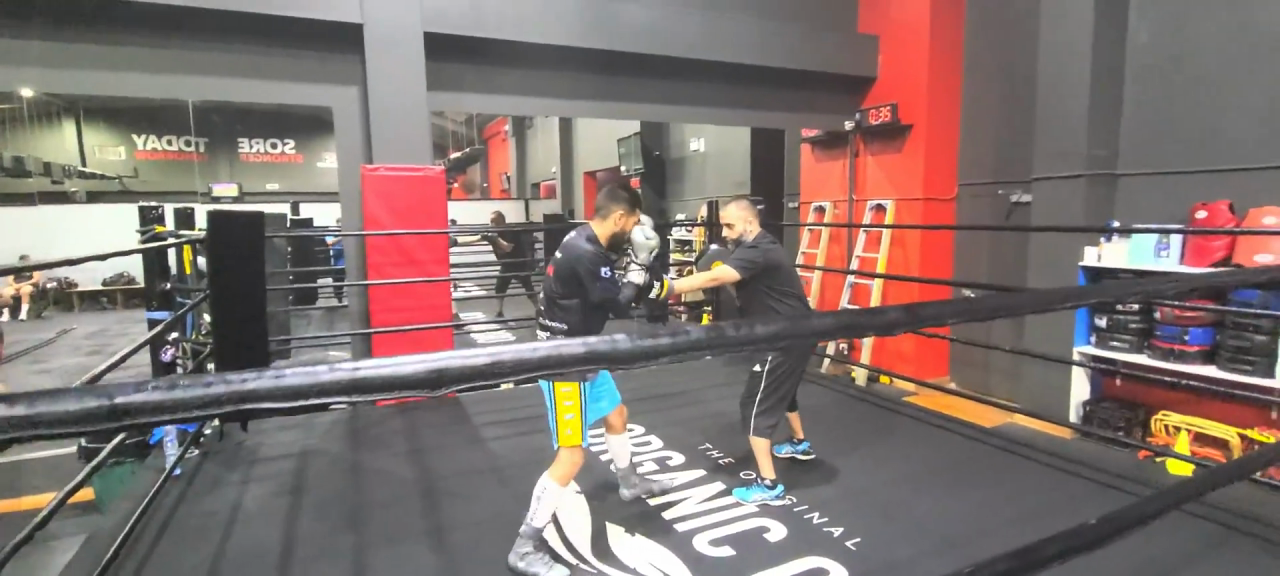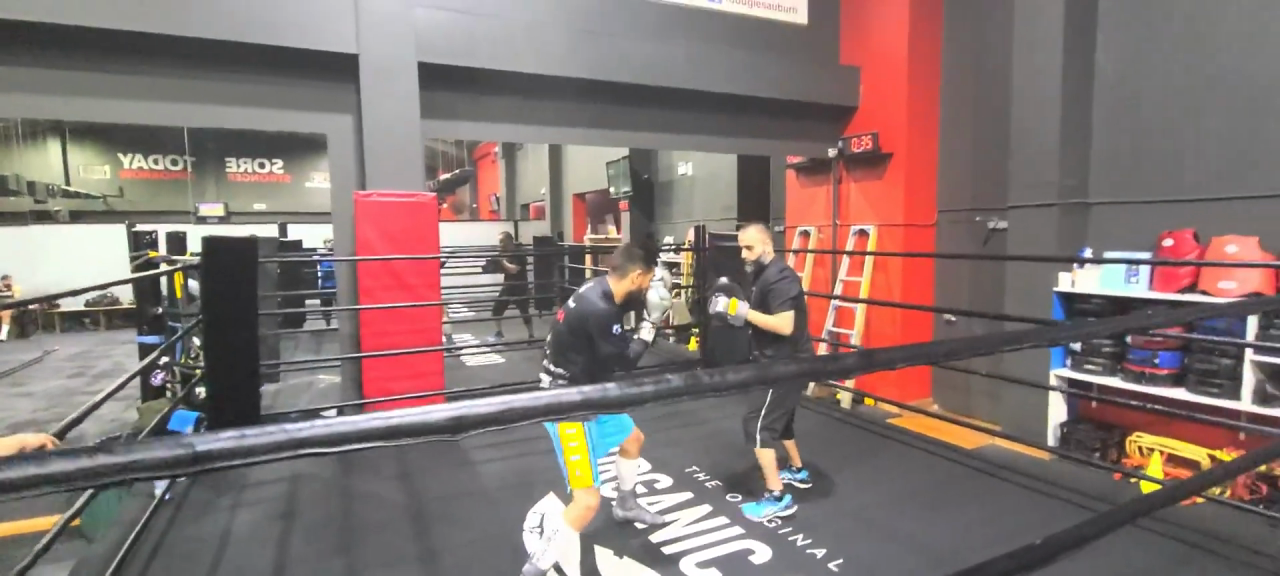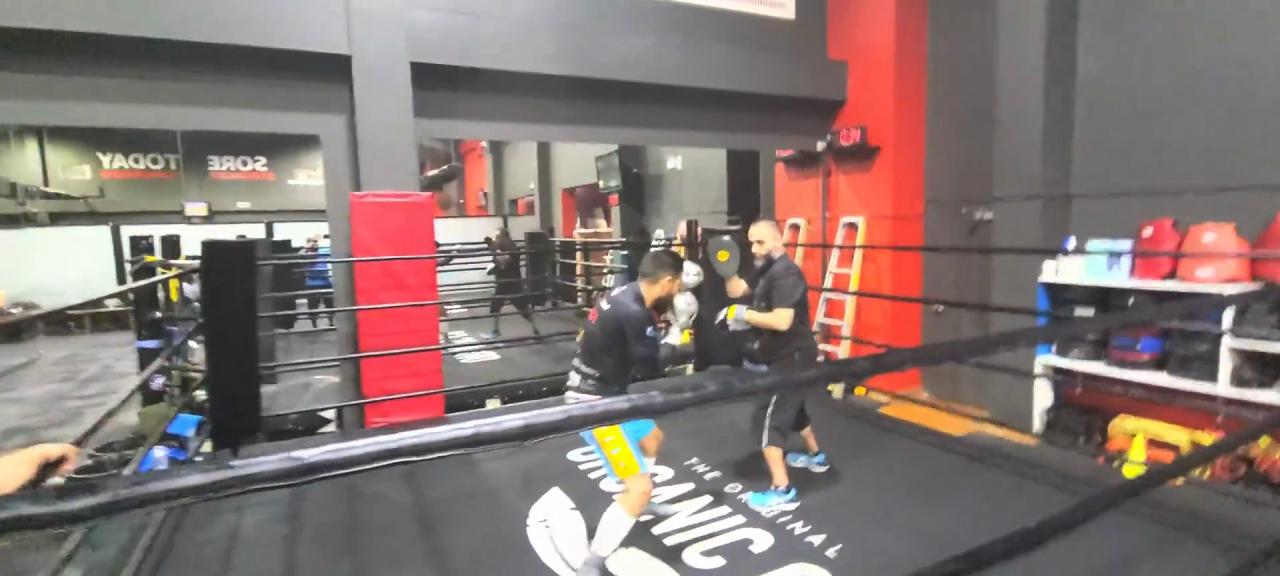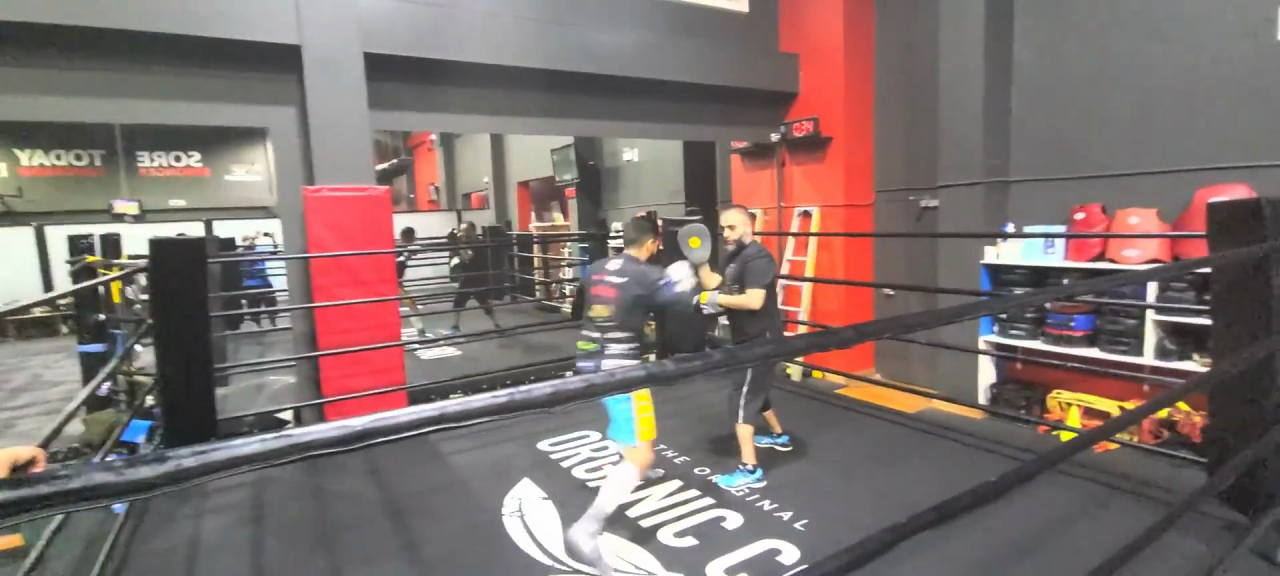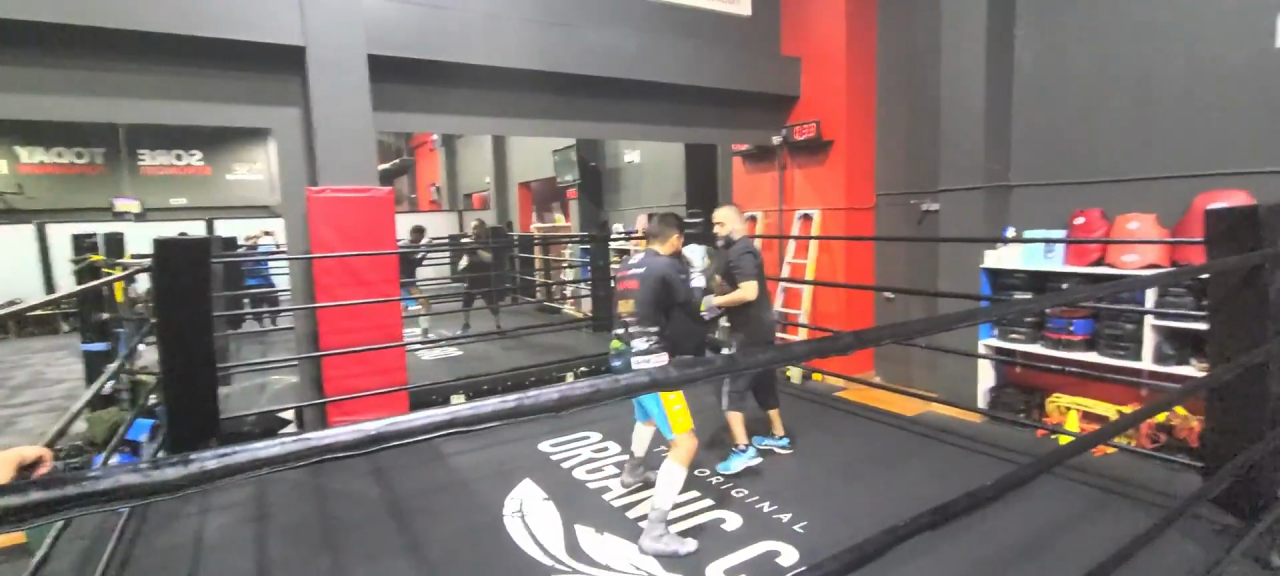
dt=0.5s
person 1, frame 1
left shoulder: (587, 240)
right shoulder: (585, 253)
left elbow: (606, 294)
right elbow: (619, 306)
left wrist: (634, 251)
right wrist: (640, 263)
left knee: (617, 418)
right knee: (571, 457)
left ankle: (629, 481)
person 1, frame 2
left shoulder: (601, 290)
right shoulder: (598, 309)
right elbow: (626, 361)
left wrist: (654, 287)
right wrist: (651, 321)
left knee: (632, 440)
right knee: (586, 503)
left ankle: (626, 505)
person 1, frame 3
left shoulder: (628, 294)
right shoulder: (631, 313)
right elbow: (653, 366)
left hip: (607, 394)
right hip: (594, 403)
left knee: (652, 438)
right knee: (639, 488)
left ankle: (639, 504)
person 1, frame 4
left shoulder: (595, 269)
right shoulder: (649, 273)
left elbow: (580, 307)
right elbow: (682, 303)
right wrist: (685, 279)
left hip: (591, 361)
right hip: (622, 365)
left knee: (628, 414)
right knee: (640, 456)
left ankle: (636, 473)
right ankle: (587, 527)
person 1, frame 5
left shoulder: (627, 266)
right shoulder: (667, 267)
right elbow: (690, 307)
right wrist: (694, 273)
left hip: (622, 358)
right hip: (648, 361)
left knee: (648, 415)
right knee: (685, 443)
left ankle: (632, 471)
right ankle: (655, 531)
person 2, frame 1
left shoulder: (758, 252)
right shoulder: (759, 249)
left elbow: (714, 278)
left wrist: (669, 287)
left hip: (786, 341)
left knee: (756, 406)
right knee: (781, 390)
left ankle: (769, 485)
right ankle: (800, 443)
person 2, frame 2
left shoulder: (779, 278)
right shoulder: (763, 275)
left elbow: (784, 326)
right elbow: (762, 314)
left wrist: (742, 311)
right wrist: (733, 306)
right hip: (780, 361)
left knee: (757, 423)
right knee: (777, 418)
left ankle: (777, 497)
right ankle: (797, 471)
person 2, frame 3
left shoulder: (785, 274)
right shoulder: (766, 269)
left elbow: (781, 321)
right elbow: (736, 291)
left wrist: (742, 315)
left hip: (793, 357)
right hip: (787, 355)
left knee: (768, 418)
right knee: (790, 407)
left ankle: (782, 491)
right ankle: (815, 456)
person 2, frame 4
left shoulder: (757, 258)
right shoulder: (734, 256)
left elbow: (754, 301)
right elbow: (713, 284)
left wrist: (715, 299)
right wrist: (699, 258)
left hip: (762, 339)
right hip: (747, 339)
left knee: (743, 398)
right knee: (754, 390)
left ankle: (749, 470)
right ankle: (778, 436)
person 2, frame 5
left shoulder: (740, 252)
right shoulder: (733, 250)
left elbow: (749, 292)
right elbow: (722, 283)
left wrist: (713, 302)
left hip: (749, 332)
right hip: (759, 329)
left knee: (731, 388)
right knee: (764, 384)
left ankle: (742, 449)
right ankle: (779, 438)
